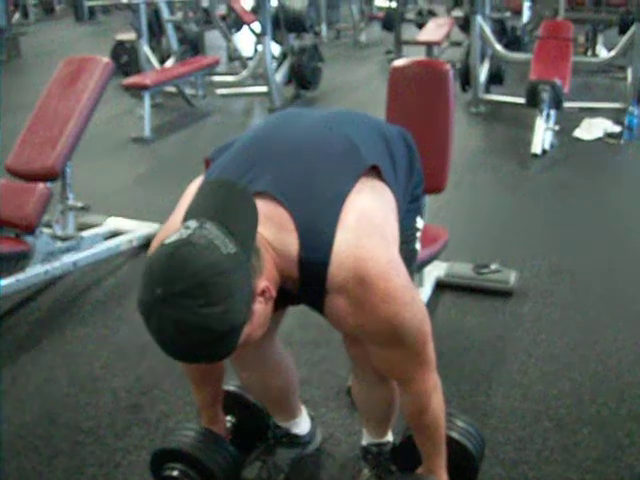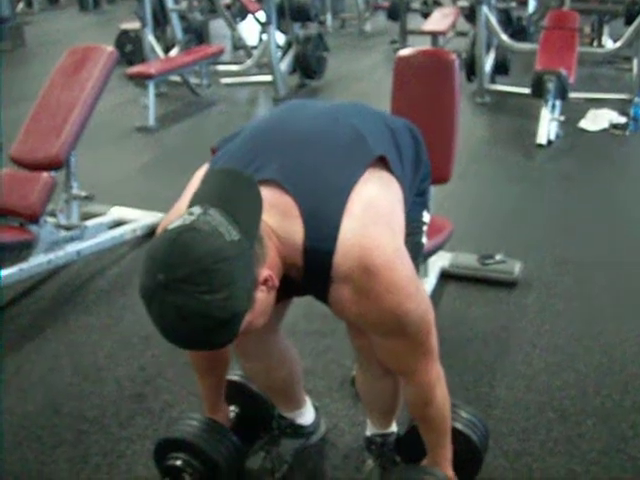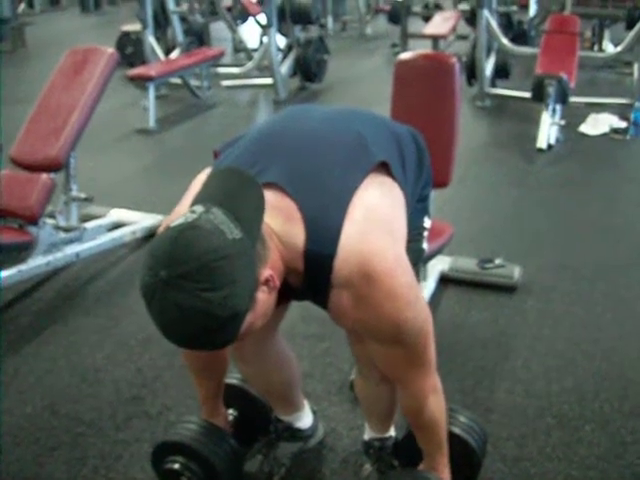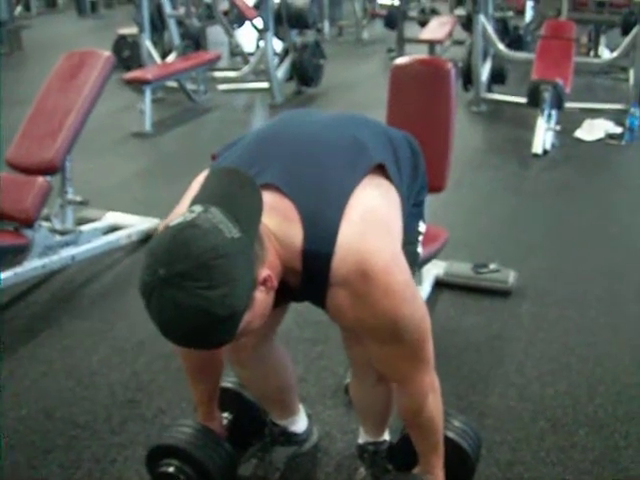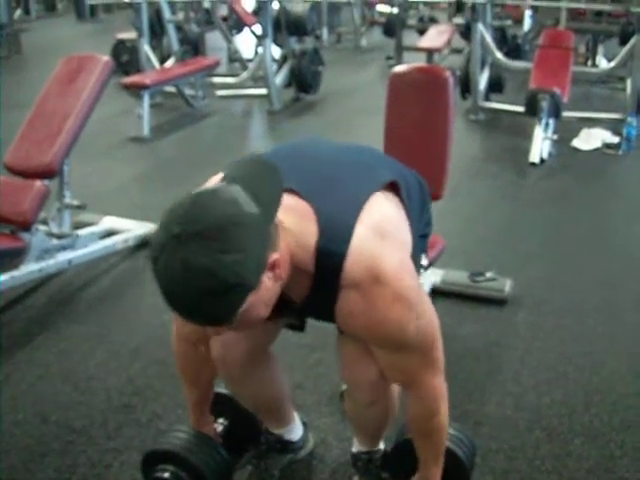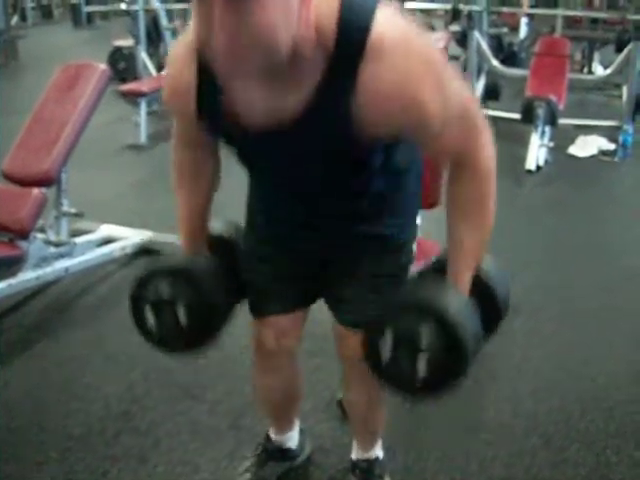
dt=0.7s
person 1, frame 1
left shoulder: (361, 274)
right shoulder: (173, 249)
left elbow: (418, 379)
right elbow: (197, 335)
right wrist: (211, 422)
left knee: (367, 350)
right knee: (245, 344)
left ankle: (378, 449)
right ankle: (293, 432)
person 1, frame 2
left shoulder: (366, 266)
right shoulder: (180, 237)
left elbow: (421, 371)
right elbow: (204, 329)
right wrist: (214, 410)
left knee: (373, 343)
right knee: (249, 335)
left ankle: (382, 440)
right ankle: (298, 422)
person 1, frame 3
left shoulder: (365, 270)
right shoulder: (181, 237)
left elbow: (418, 380)
right elbow: (200, 331)
right wrist: (212, 414)
left knee: (373, 350)
right knee: (246, 340)
left ankle: (380, 444)
right ankle: (296, 425)
person 1, frame 4
left shoulder: (363, 268)
right shoulder: (182, 240)
left elbow: (415, 378)
right elbow: (196, 328)
right wrist: (207, 416)
left knee: (369, 352)
right knee: (244, 344)
left ankle: (375, 447)
right ankle: (290, 429)
person 1, frame 5
left shoulder: (372, 277)
right shoulder: (203, 237)
left elbow: (425, 381)
right elbow: (192, 338)
right wrist: (200, 424)
left knee: (366, 371)
right knee: (231, 353)
right ankle: (287, 437)
person 1, frame 6
left shoulder: (385, 57)
right shoulder: (189, 63)
left elbow: (471, 152)
right elbow: (193, 153)
left wrist: (458, 284)
right wrist: (194, 248)
left hip: (374, 220)
right hip: (275, 216)
left knee: (359, 348)
right knee: (271, 343)
